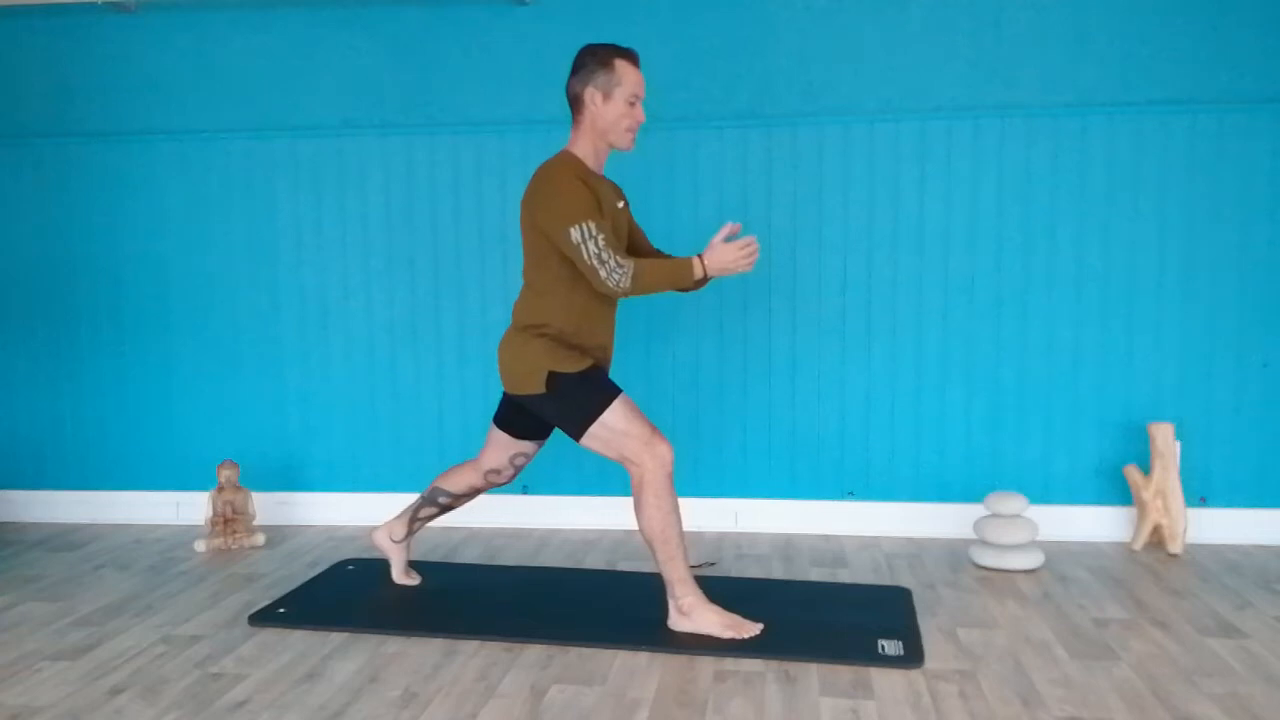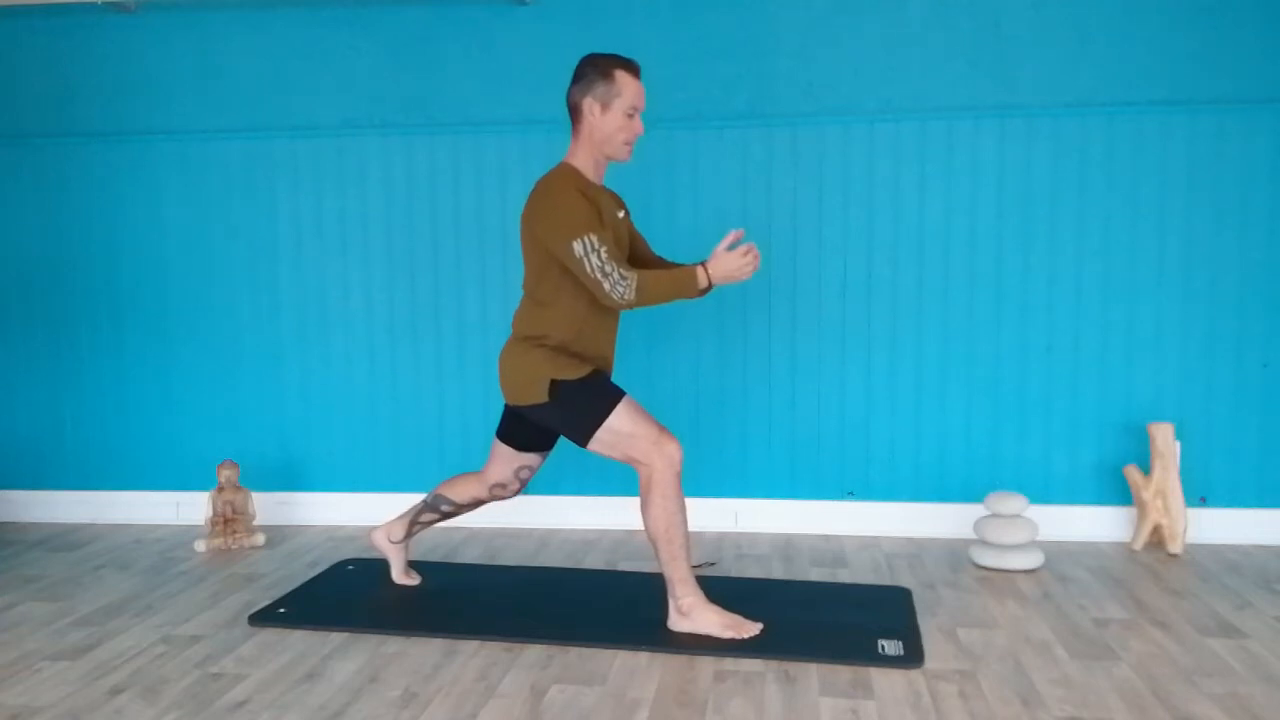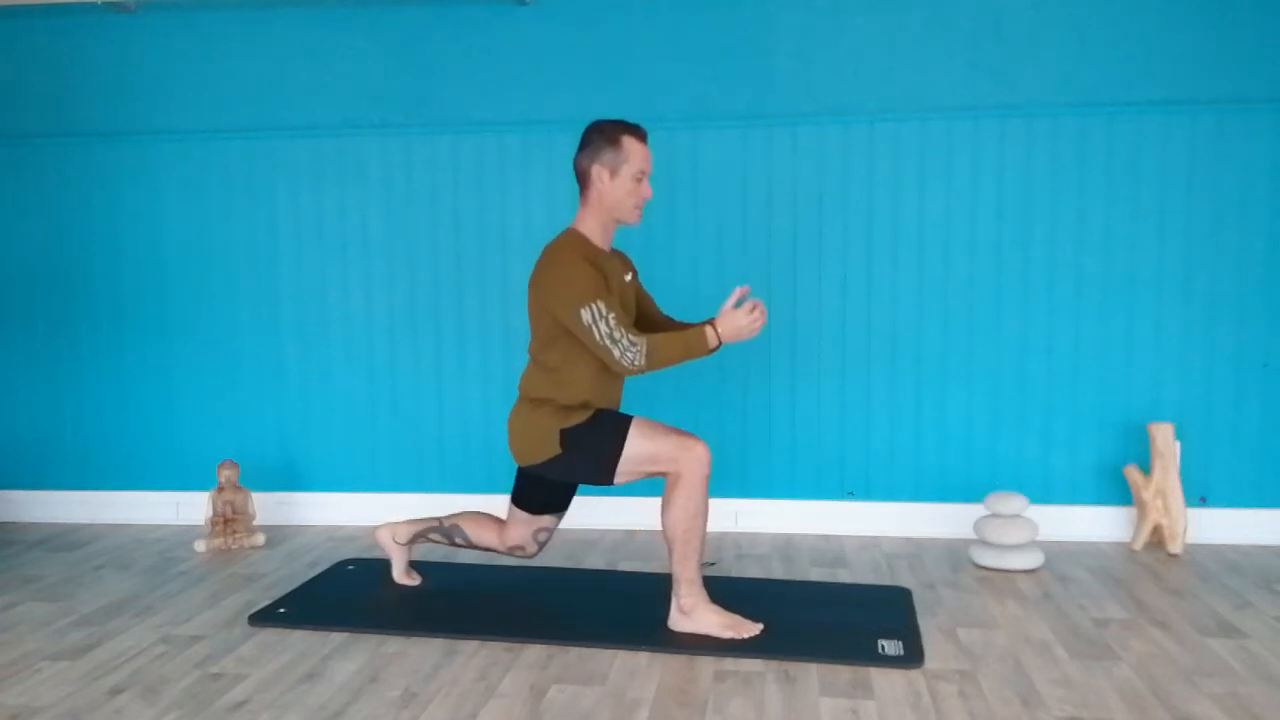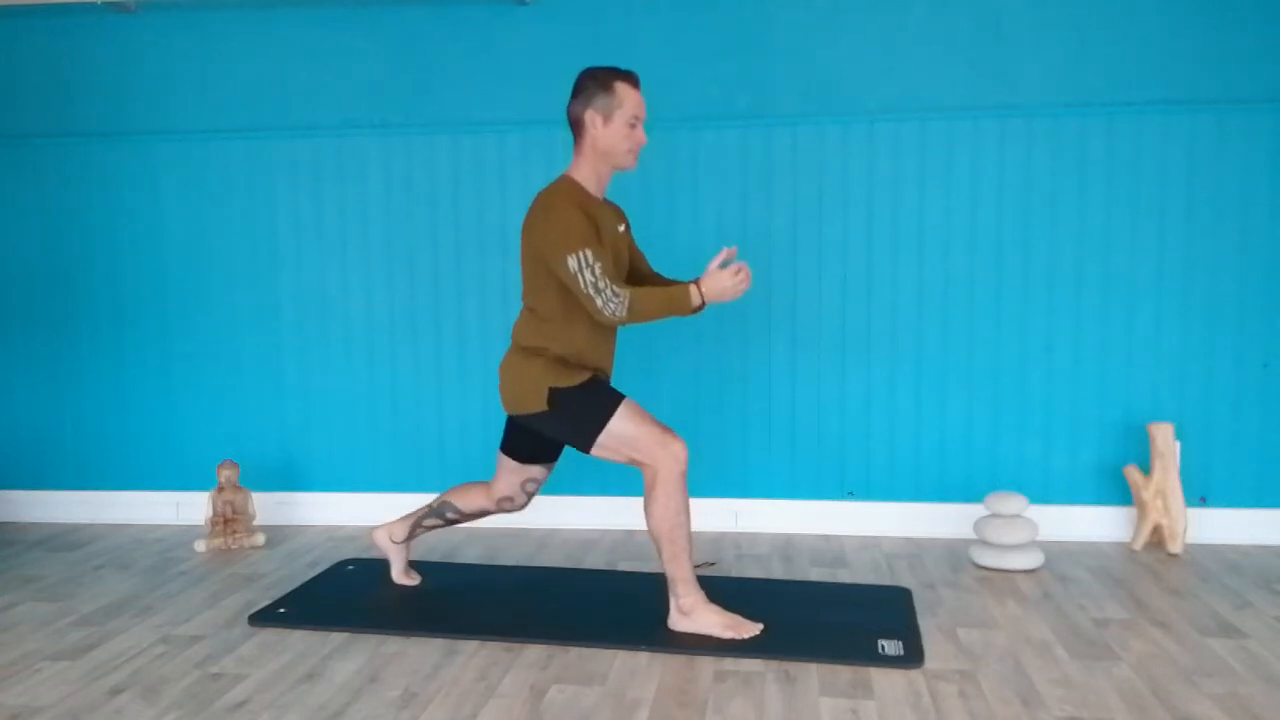
dt=0.7s
person 1, frame 1
left shoulder: (605, 191)
right shoulder: (559, 184)
left elbow: (647, 262)
right elbow: (614, 277)
left wrist: (704, 265)
right wrist: (702, 266)
left hip: (554, 359)
right hip: (547, 359)
left knee: (492, 469)
right knee: (653, 454)
left ankle: (396, 532)
right ankle: (687, 606)
person 1, frame 2
left shoulder: (606, 202)
right shoulder: (560, 197)
left elbow: (649, 269)
right elbow: (617, 289)
left wrist: (708, 270)
right wrist: (707, 275)
left hip: (552, 368)
right hip: (548, 369)
left knee: (498, 482)
right knee: (661, 453)
left ankle: (395, 533)
right ankle: (687, 606)
person 1, frame 3
left shoulder: (615, 264)
right shoulder: (567, 265)
left elbow: (658, 330)
right elbow: (627, 354)
left wrist: (715, 325)
right wrist: (715, 335)
left hip: (564, 426)
right hip: (555, 428)
left knee: (516, 542)
right knee: (690, 456)
left ankle: (401, 535)
right ankle: (689, 605)
person 1, frame 4
left shoulder: (609, 215)
right shoulder: (559, 211)
left elbow: (646, 285)
right elbow: (611, 305)
left wrist: (700, 287)
right wrist: (700, 294)
left hip: (554, 379)
right hip: (547, 379)
left knee: (504, 496)
right knee: (667, 453)
left ankle: (398, 533)
right ankle: (687, 605)
